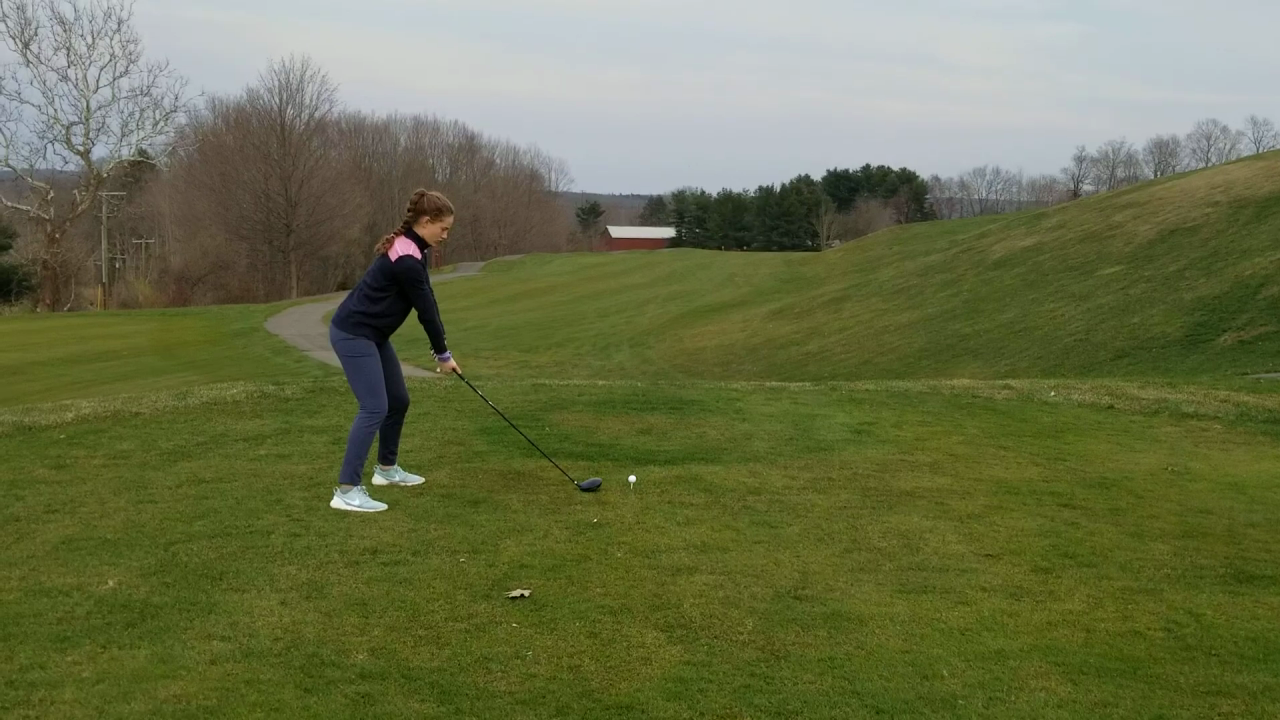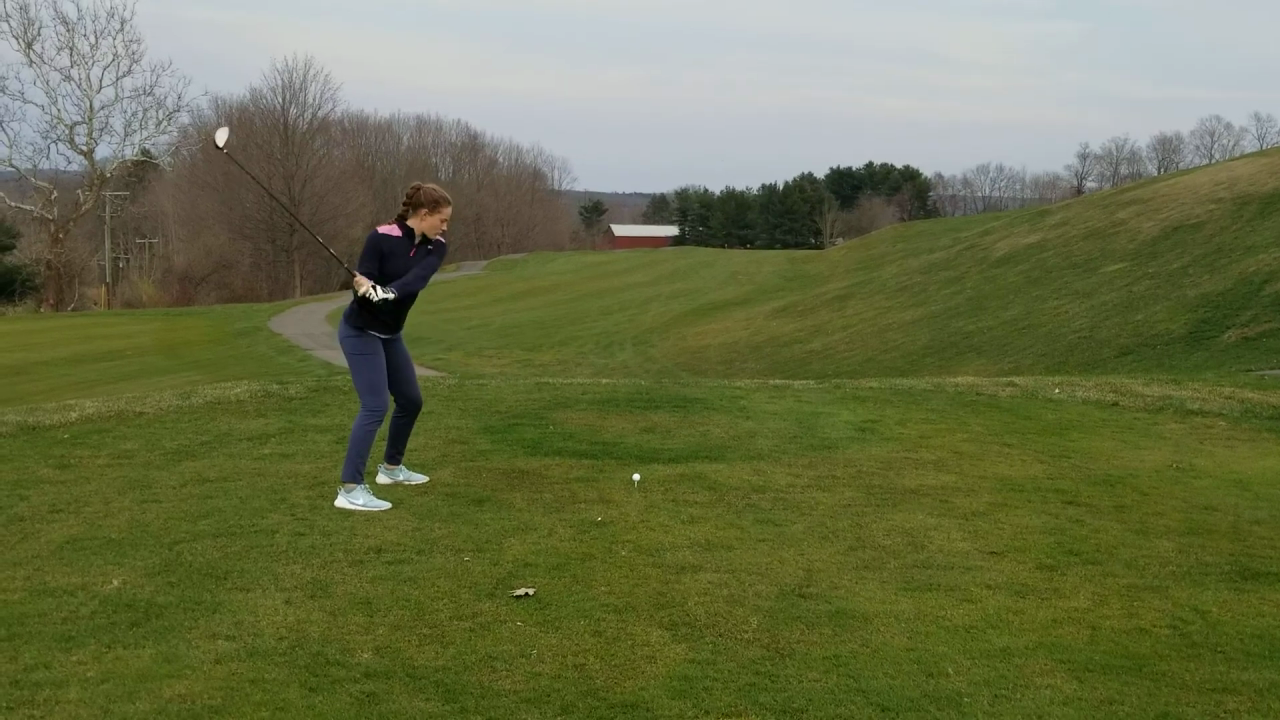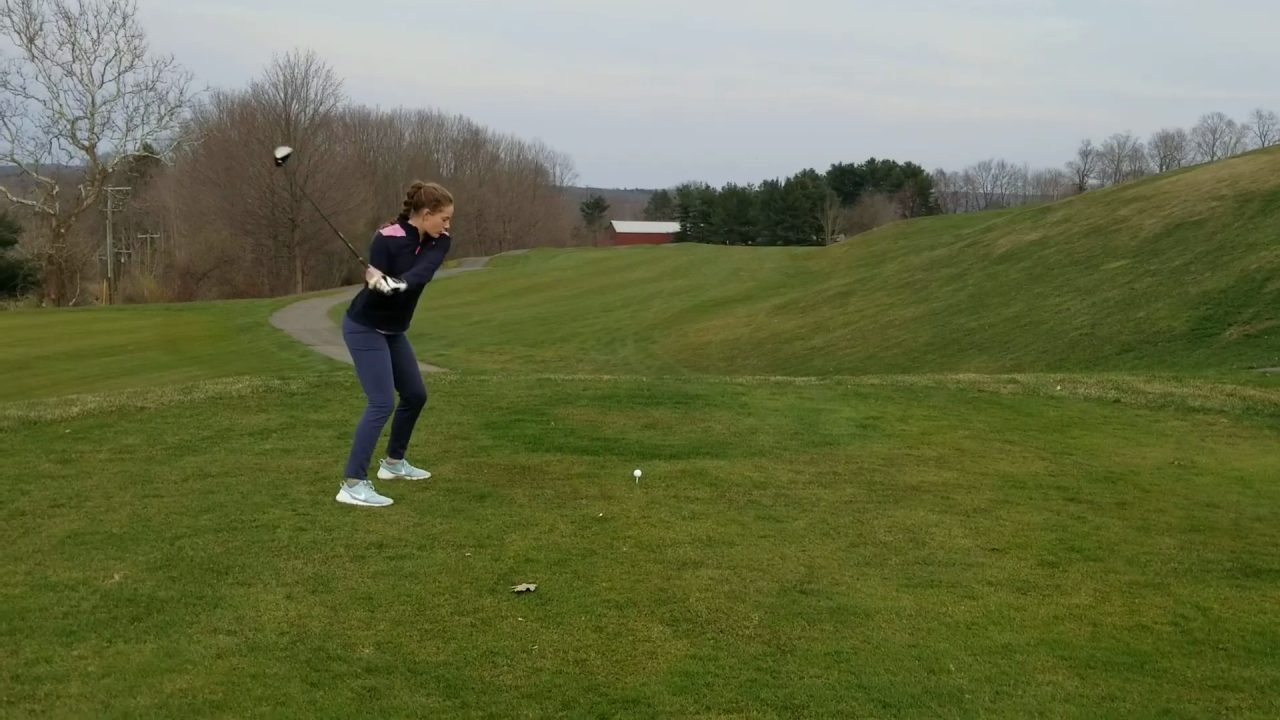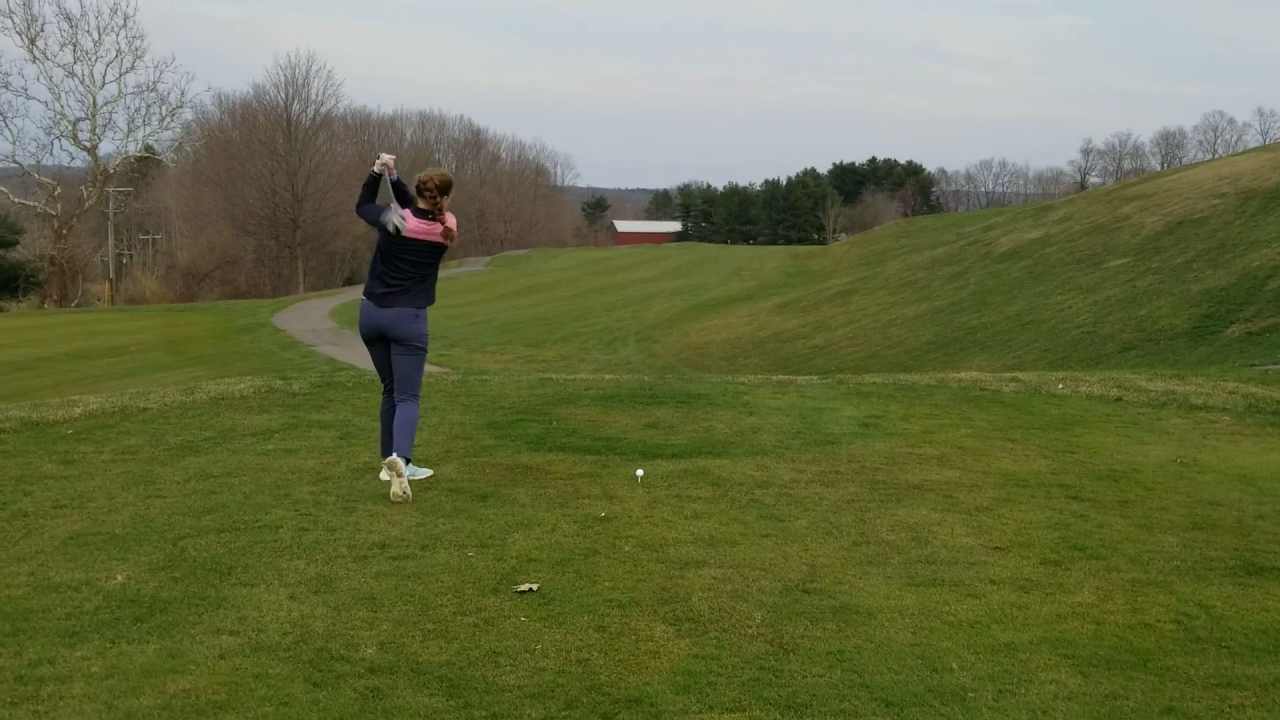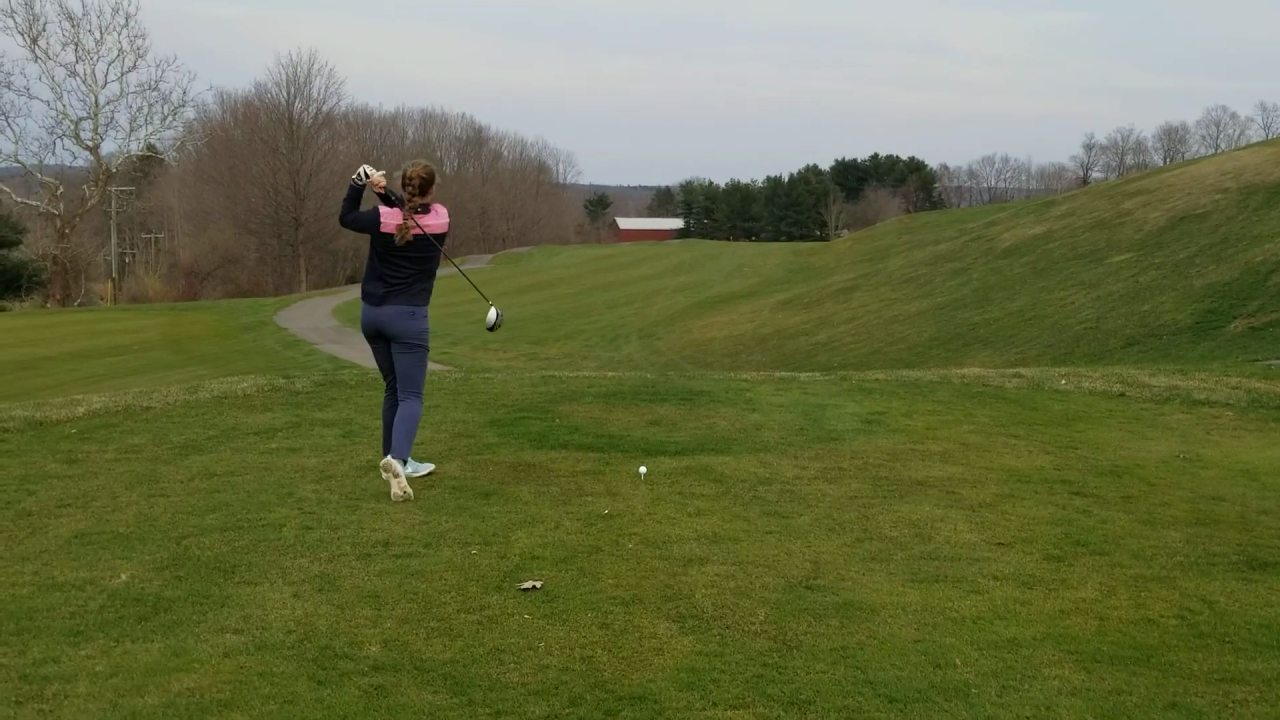
dt=0.5s
person 1, frame 1
left shoulder: (415, 248)
right shoulder: (406, 261)
left elbow: (428, 299)
right elbow: (424, 309)
left wrist: (442, 345)
right wrist: (442, 354)
left hip: (373, 333)
right hip: (353, 334)
left knee: (398, 401)
right knee: (374, 408)
left ankle: (386, 468)
right ankle: (346, 490)
person 1, frame 2
left shoulder: (436, 248)
right shoulder: (382, 238)
left elbow: (416, 281)
right elbow: (361, 292)
left wrist: (384, 292)
right wrist: (364, 287)
left hip: (388, 333)
right hip: (360, 331)
left knee: (411, 400)
right knee: (375, 407)
left ankle: (391, 467)
right ankle: (350, 490)
person 1, frame 3
left shoulder: (439, 243)
right shoulder: (387, 242)
left elbow: (421, 275)
right elbow: (375, 298)
left wrist: (393, 283)
right wrist: (376, 281)
left hip: (390, 331)
right hip: (366, 328)
left knee: (415, 396)
right knee: (381, 403)
left ankle: (393, 461)
right ankle: (352, 484)
person 1, frame 4
left shoulder: (391, 218)
right shoulder: (447, 227)
left elbow: (362, 206)
left wrist: (378, 170)
right wrist: (391, 175)
left hip: (372, 313)
right hip: (408, 319)
left knee: (392, 390)
right knee: (407, 397)
left ankle: (393, 459)
right ankle: (400, 458)
person 1, frame 5
left shoulder: (383, 218)
right shoulder: (441, 218)
left elbow: (347, 219)
left wrist: (360, 181)
right wrist: (381, 189)
left hip: (372, 313)
right hip: (408, 316)
left knee: (394, 389)
right knee: (411, 396)
left ankle: (398, 458)
right ankle: (395, 460)
